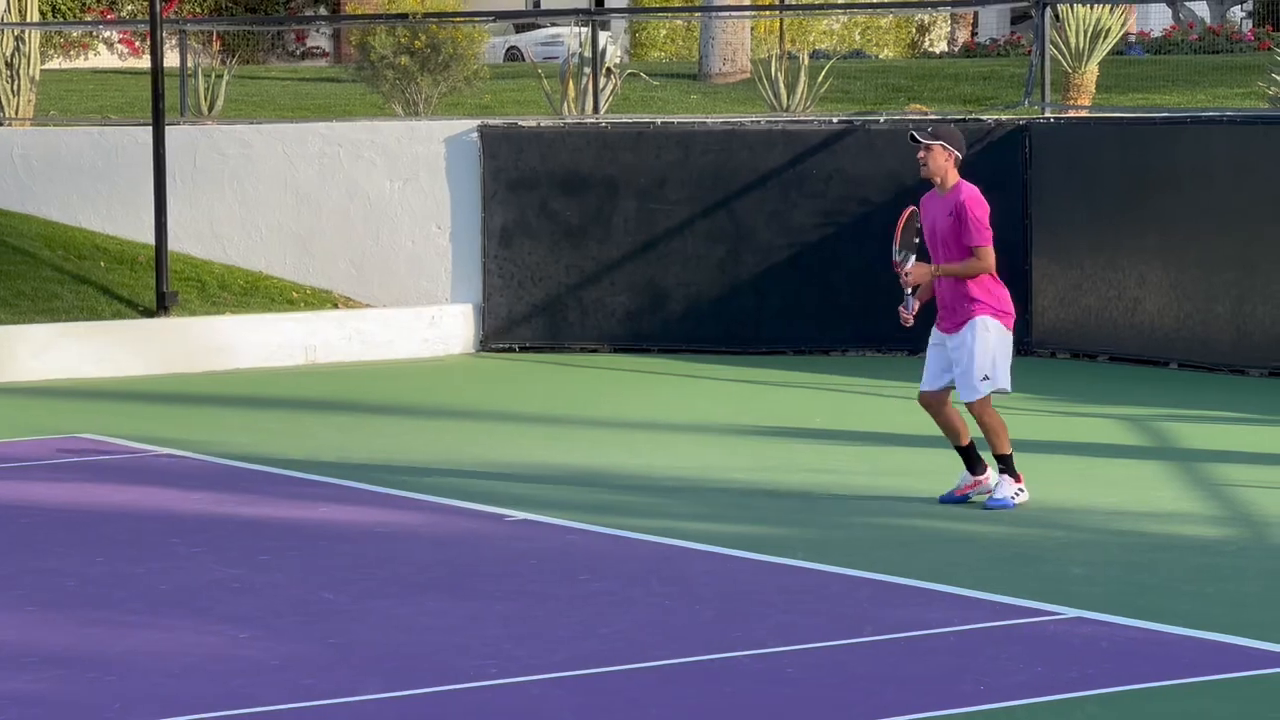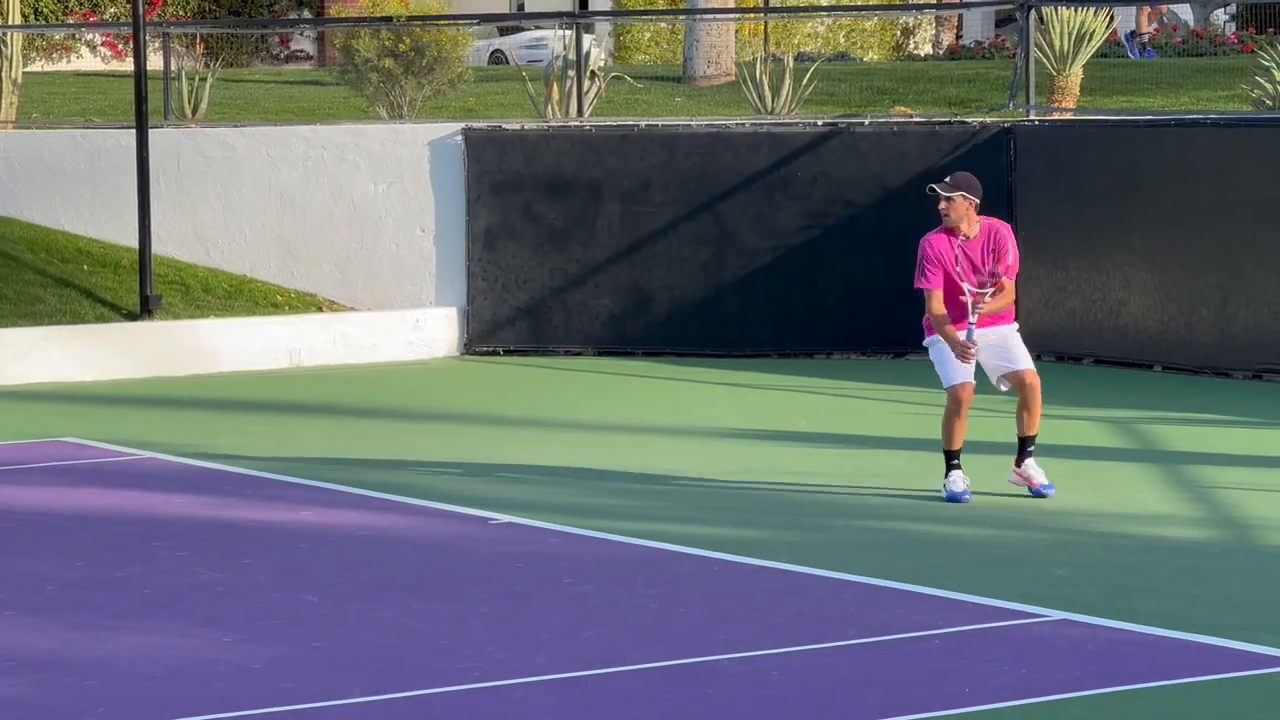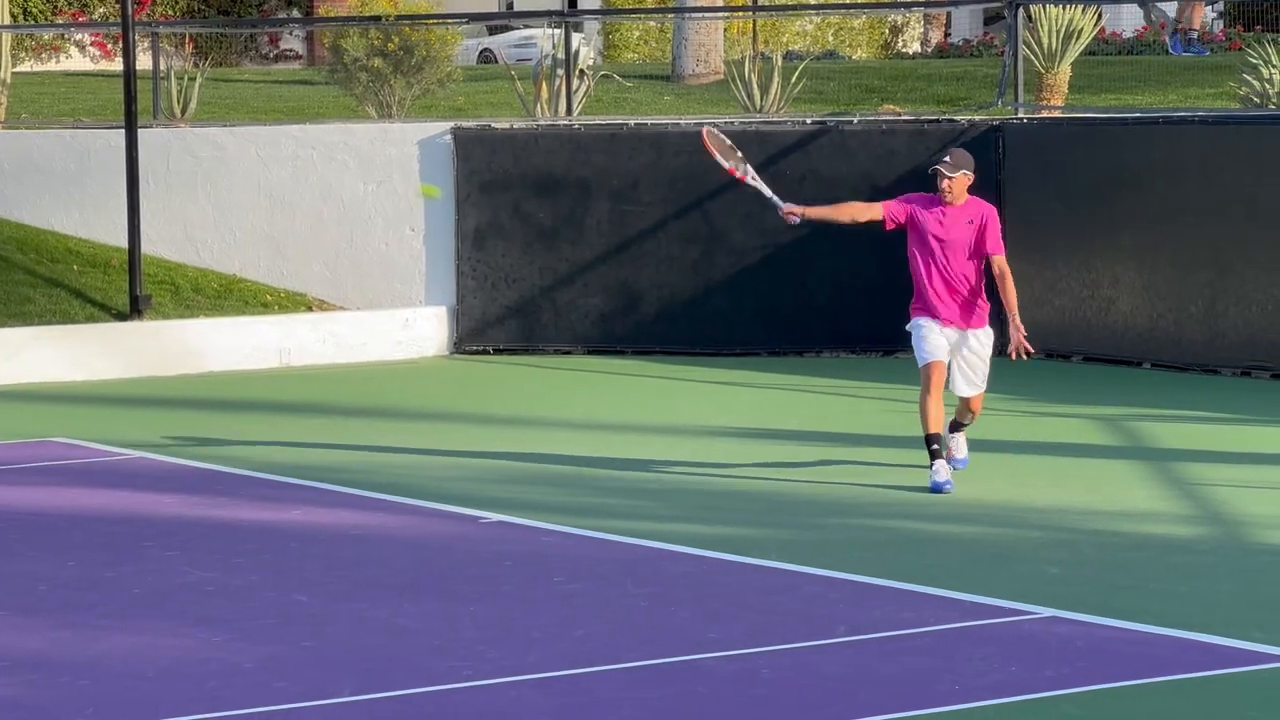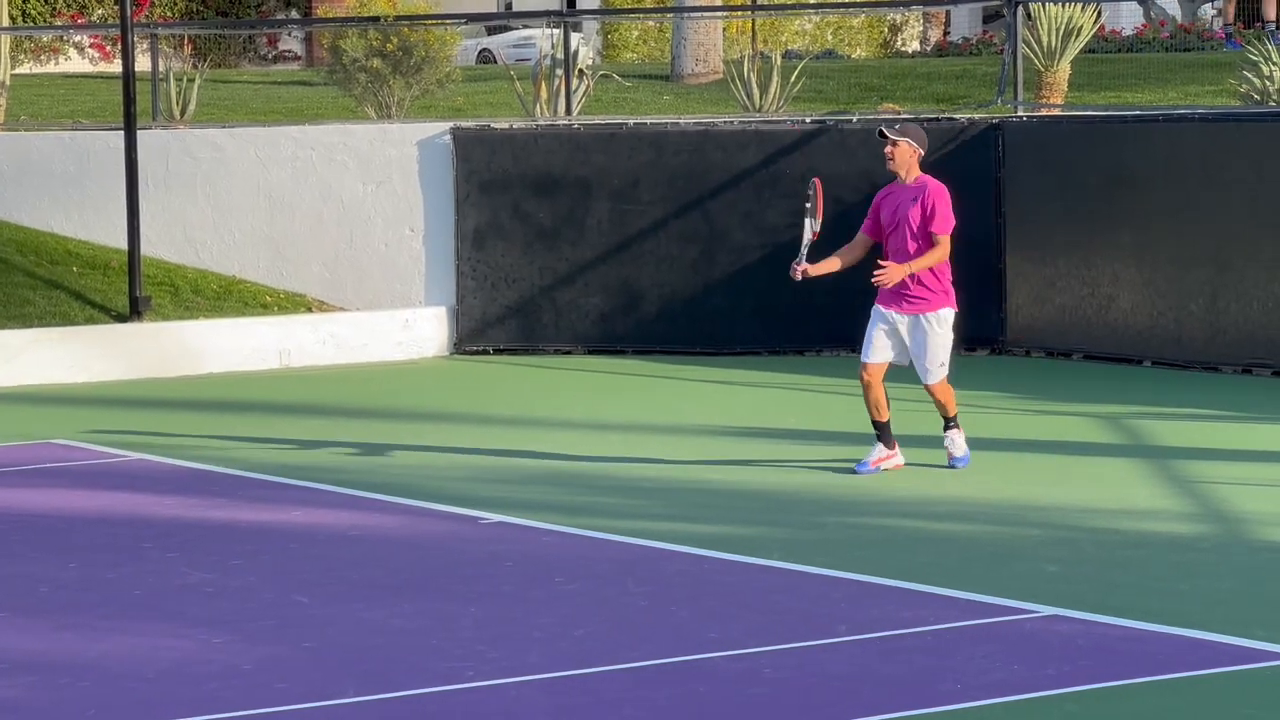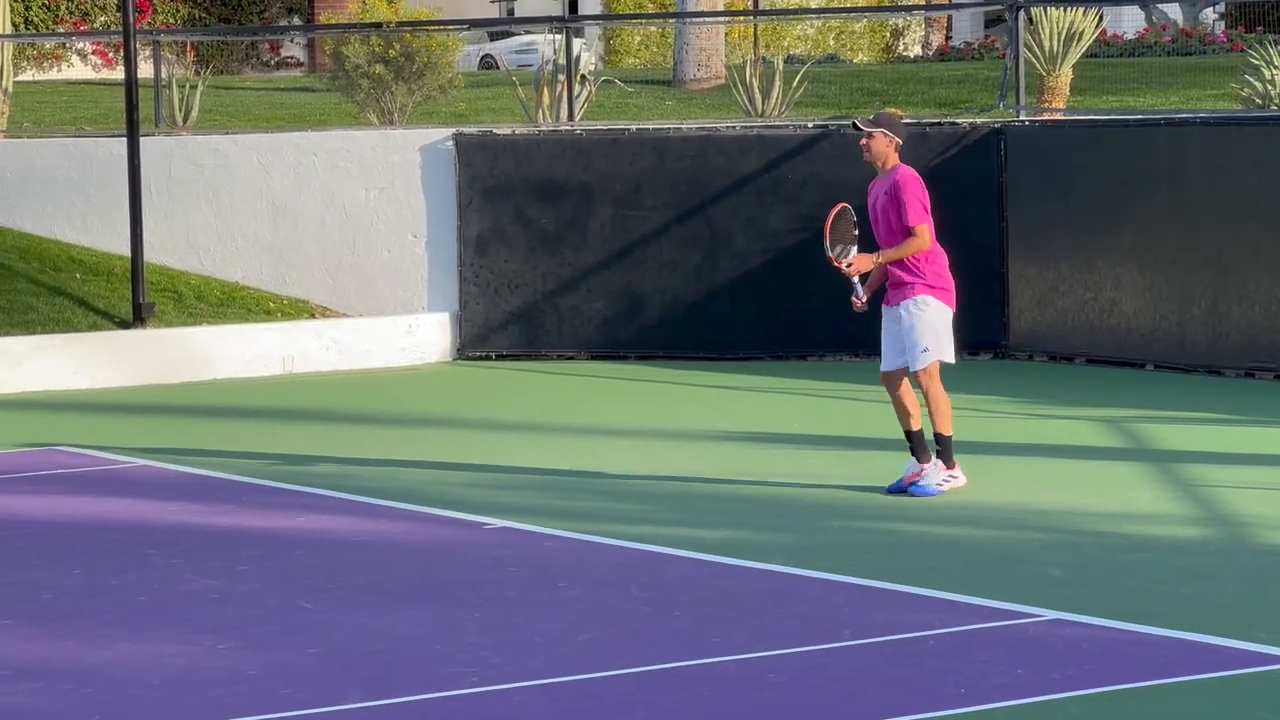
dt=0.7s
person 1, frame 1
left shoulder: (967, 199)
right shoulder: (928, 203)
left elbow: (984, 262)
left wrist: (930, 272)
right wrist: (917, 301)
left hip: (982, 316)
right hip: (948, 319)
left knee: (978, 404)
right knee: (931, 397)
left ankle: (1011, 480)
right ankle: (977, 473)
person 1, frame 2
left shoulder: (999, 233)
right shoulder: (932, 243)
left elbow: (1007, 295)
right elbow: (935, 307)
left wrist: (981, 308)
right wrist: (952, 341)
left hip: (996, 326)
right hip: (951, 332)
left knee: (1030, 382)
right knee: (961, 394)
left ankle: (1024, 465)
right ankle: (954, 473)
person 1, frame 3
left shoulder: (984, 214)
right shoulder: (916, 205)
left elbow: (1000, 270)
right elbow: (865, 211)
left wrist: (1014, 322)
right wrist: (805, 211)
left hip: (973, 322)
right hip: (929, 319)
left knee: (973, 403)
right knee: (934, 375)
left ankle: (955, 433)
right ankle: (938, 465)
person 1, frame 4
left shoulder: (934, 191)
right shoulder: (884, 196)
left elbow: (943, 249)
right elbow: (857, 248)
left wrist: (904, 269)
right wrist: (814, 269)
left hip: (931, 305)
right hip: (889, 304)
left knee: (934, 384)
right knee: (868, 374)
left ankle: (953, 431)
right ankle: (887, 447)
person 1, frame 5
left shoulder: (906, 180)
right shoulder: (876, 186)
left elbow: (920, 241)
left wrist: (872, 259)
right wrist: (865, 288)
left hip: (925, 291)
right hip: (898, 295)
left knee: (926, 374)
right knee: (892, 378)
left ankle: (949, 466)
right ankle: (923, 462)
